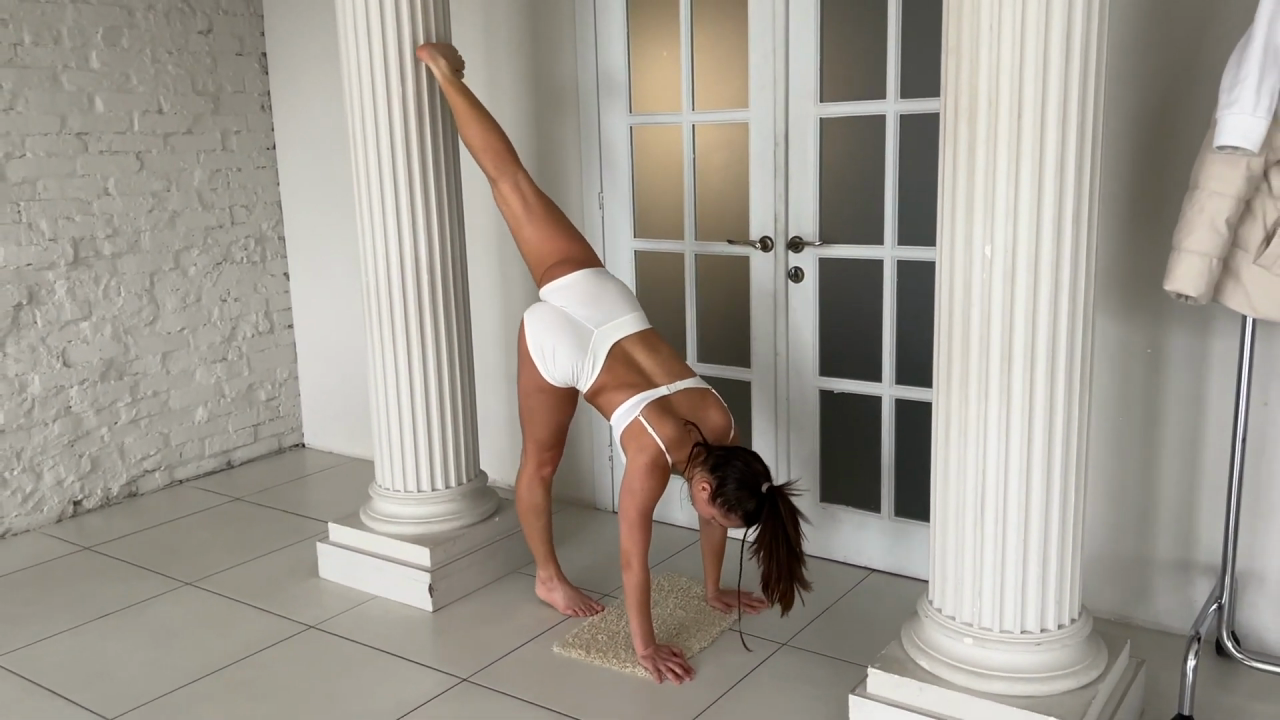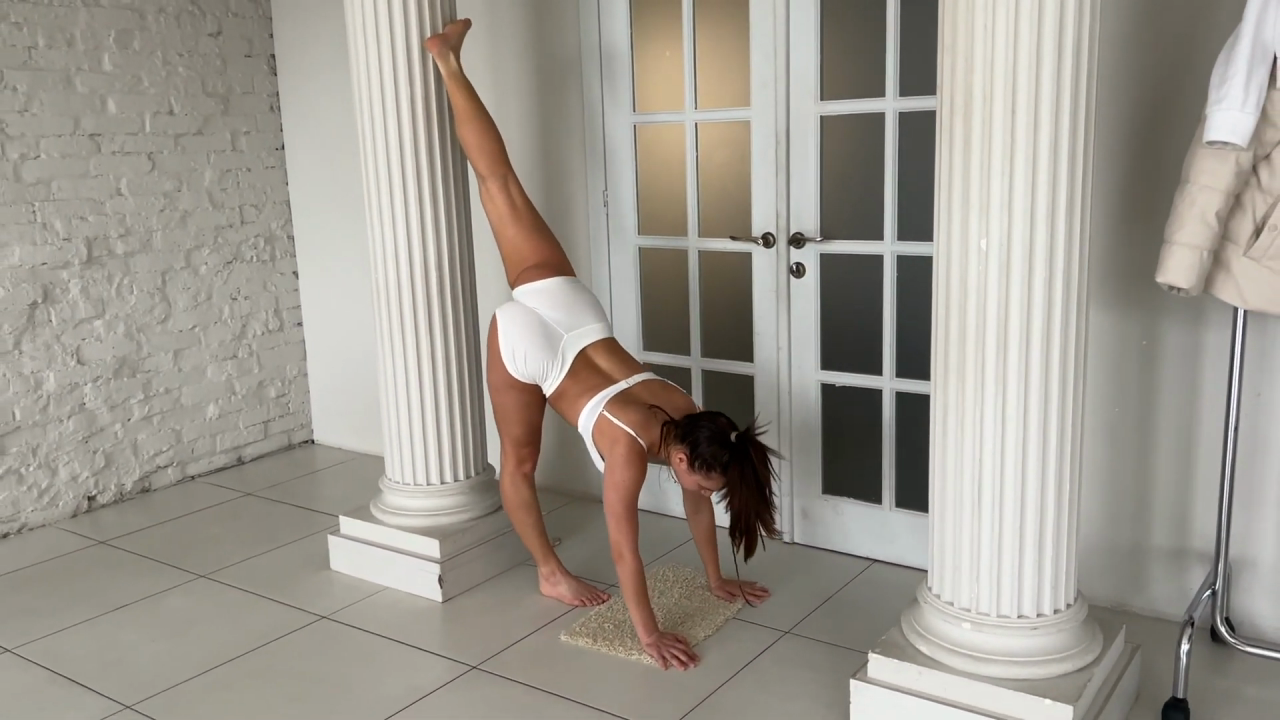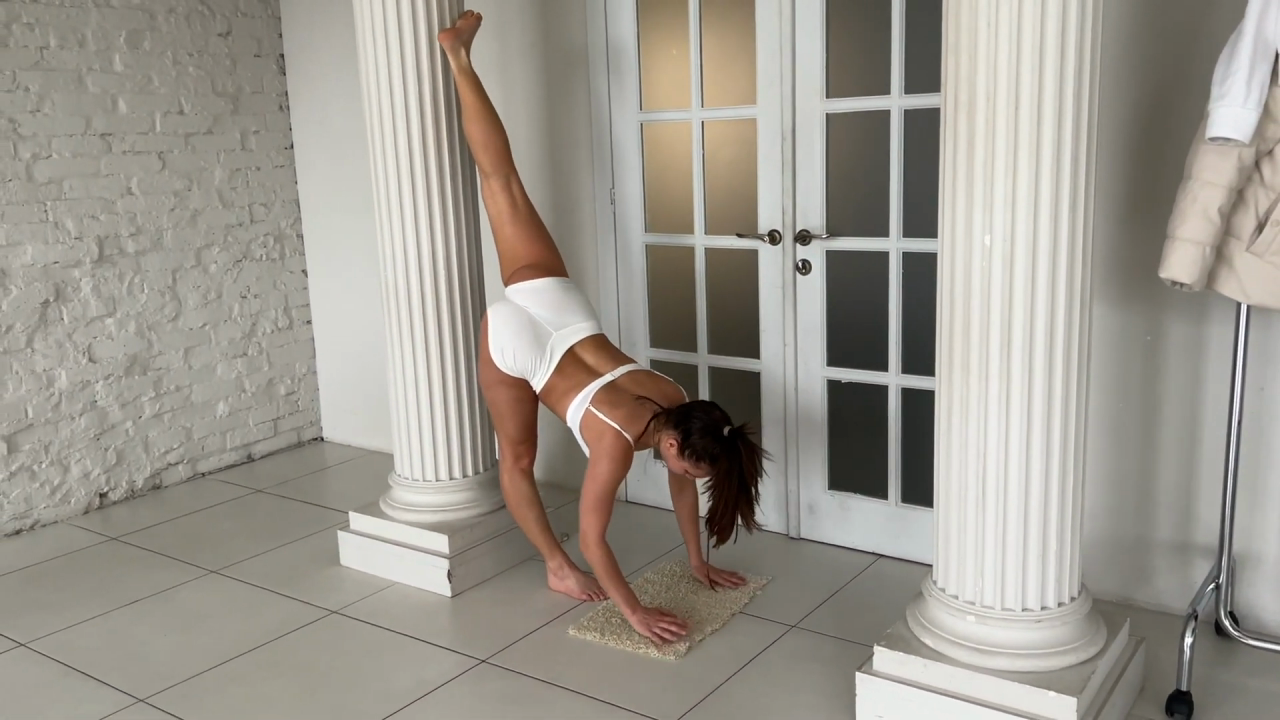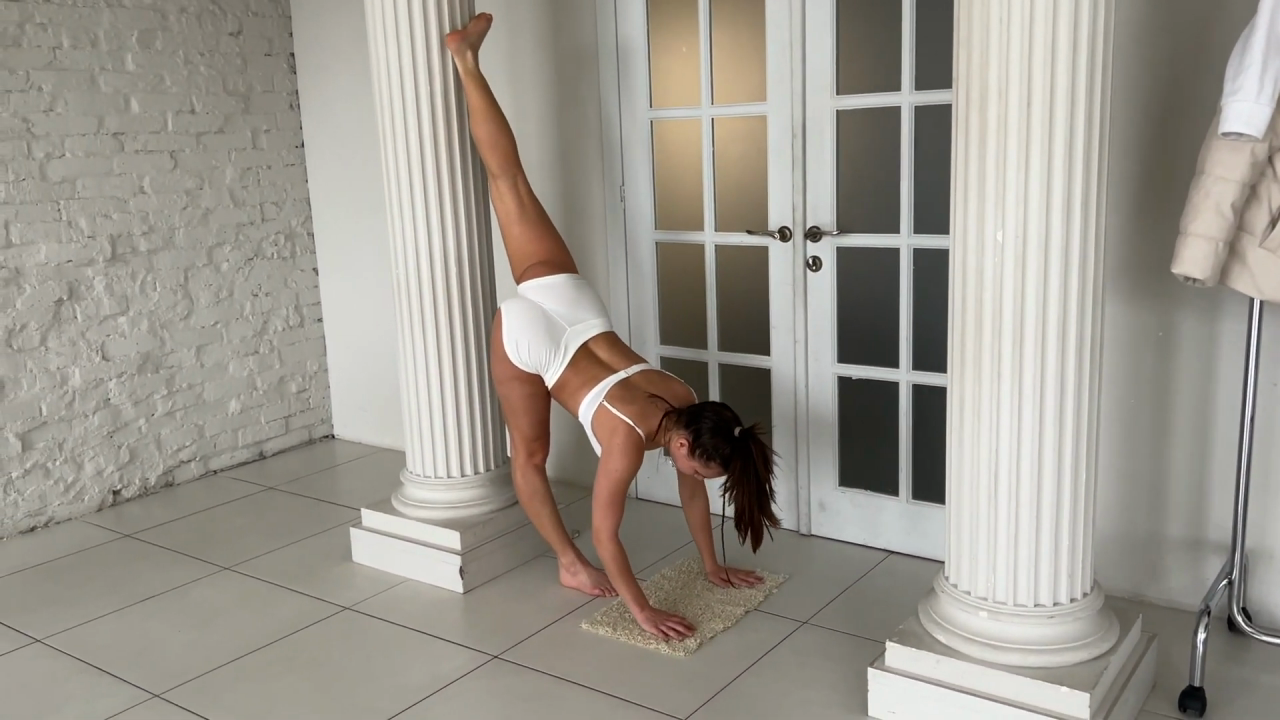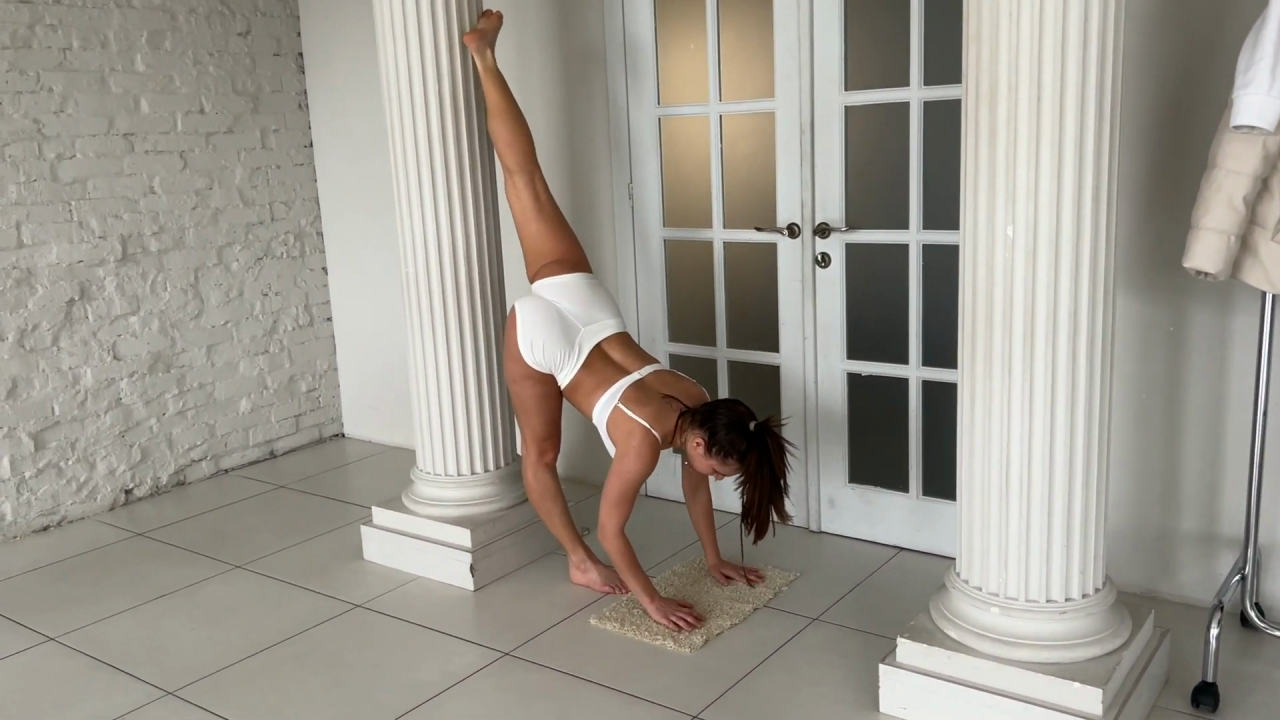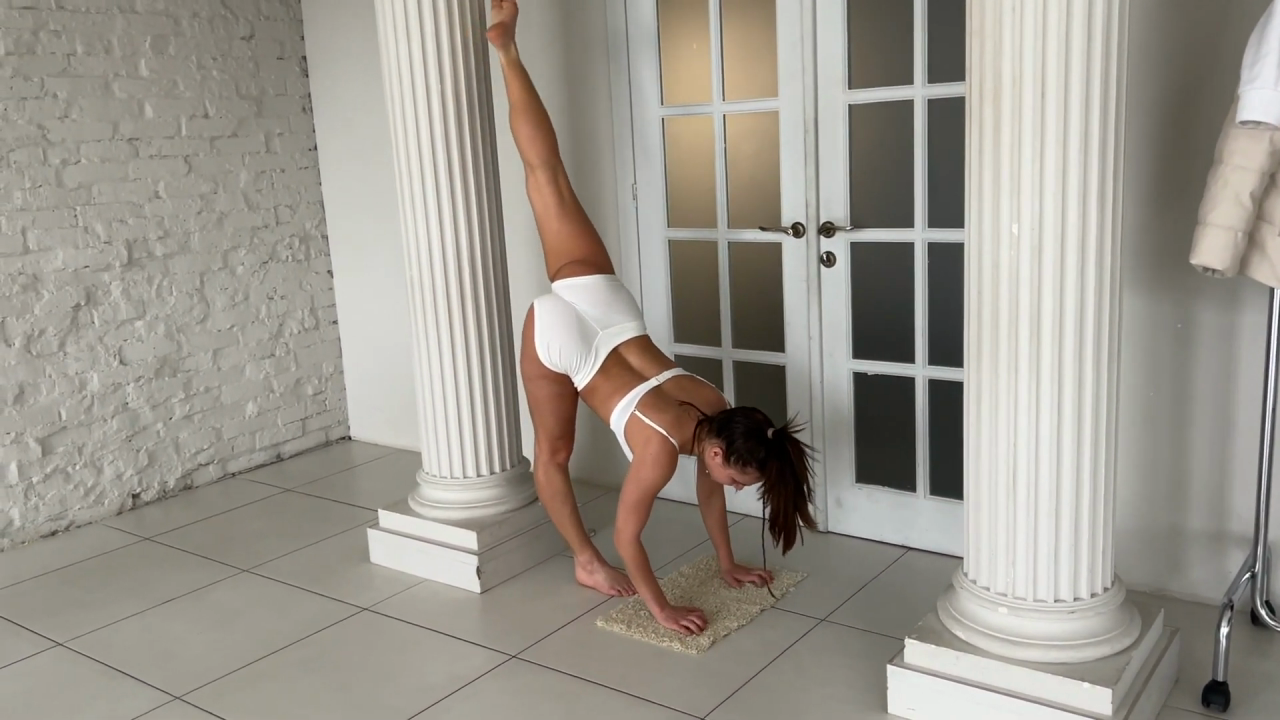
dt=0.4s
person 1, frame 1
left shoulder: (720, 432)
right shoulder: (654, 457)
left elbow: (712, 519)
right elbow: (633, 561)
left wrist: (715, 590)
right wrist: (645, 647)
left hip: (599, 300)
right hip: (561, 338)
left knee: (514, 183)
right knee: (541, 463)
left ankle: (445, 68)
person 1, frame 2
left shoulder: (688, 420)
right shoulder: (631, 449)
left elbow: (697, 507)
right elbow: (625, 551)
left wrist: (717, 580)
right wrist: (649, 636)
left hip: (563, 303)
right hip: (528, 339)
left knee: (501, 184)
right knee: (519, 462)
left ankle: (451, 63)
person 1, frame 3
left shoulder: (678, 410)
right shoulder: (617, 440)
left elbow: (681, 488)
right elbow: (593, 534)
left wrist: (698, 563)
right wrist: (634, 612)
left hip: (550, 301)
right hip: (515, 335)
left knee: (503, 180)
right knee: (517, 459)
left ankle: (461, 55)
person 1, frame 4
left shoulder: (687, 411)
right shoulder: (629, 437)
left elbow: (691, 492)
right elbow: (606, 533)
left wrist: (713, 567)
right wrist: (643, 612)
left hip: (563, 297)
right hip: (528, 330)
left knee: (509, 179)
right knee: (530, 455)
left ankle: (468, 57)
person 1, frame 5
left shoulder: (701, 409)
right shoulder: (645, 440)
left elbow: (694, 487)
right elbow: (612, 527)
left wrist: (716, 561)
right wrist: (653, 602)
left hip: (577, 299)
right hip: (542, 331)
left knee: (526, 178)
right knee: (540, 454)
left ankle: (485, 53)
person 1, frame 6
left shoulder: (719, 418)
right shoulder: (662, 447)
left elbow: (708, 494)
right elbow: (628, 533)
left wrist: (728, 564)
right wrist: (660, 608)
left hip: (596, 297)
right hip: (559, 330)
left knee: (548, 173)
right knee: (553, 454)
